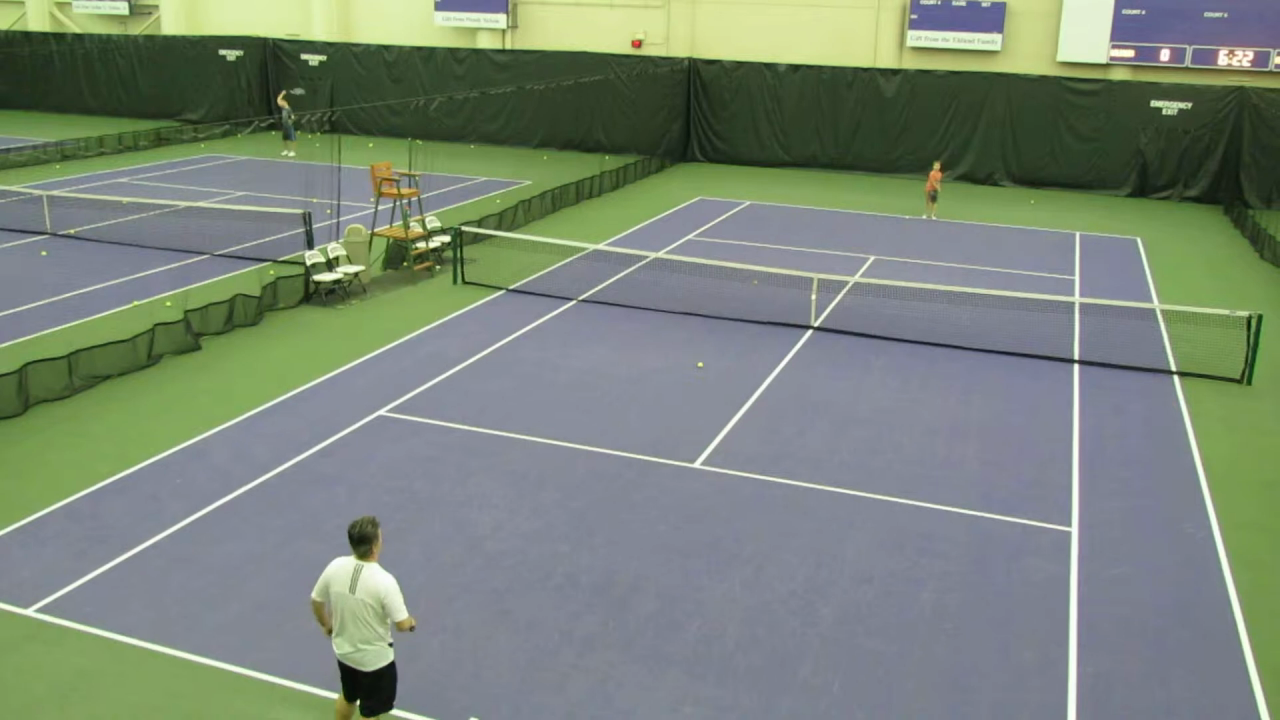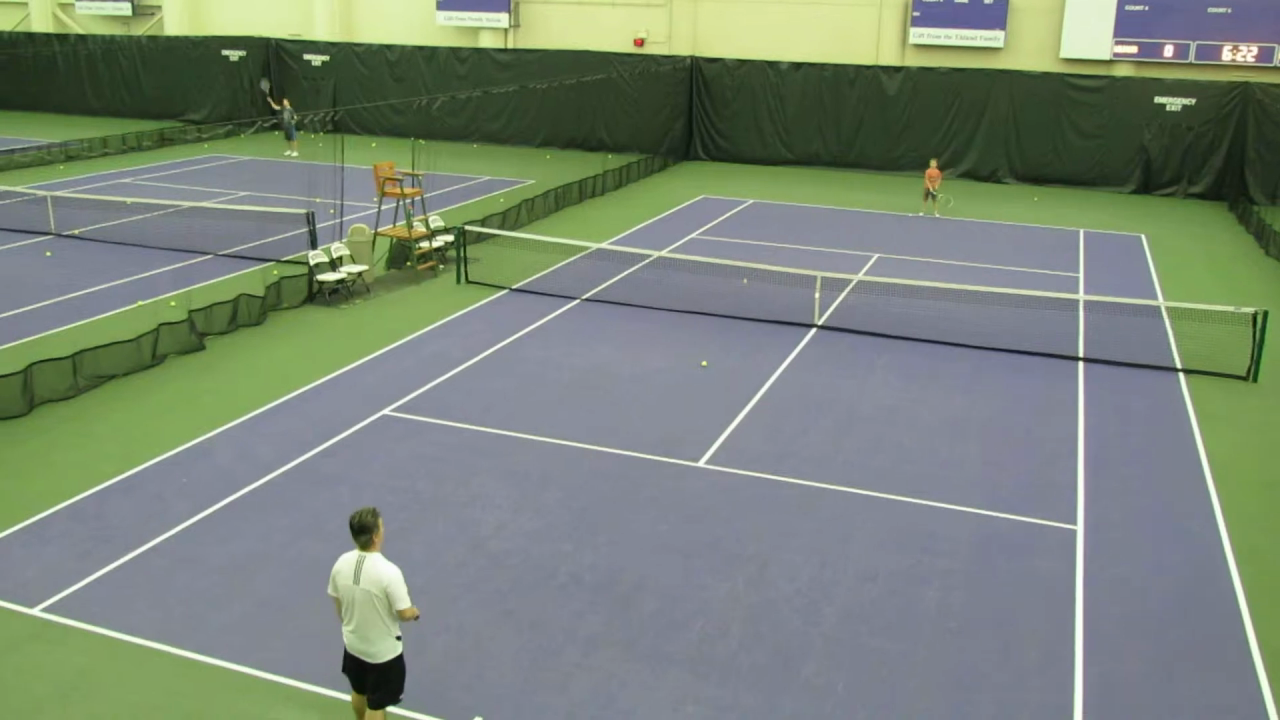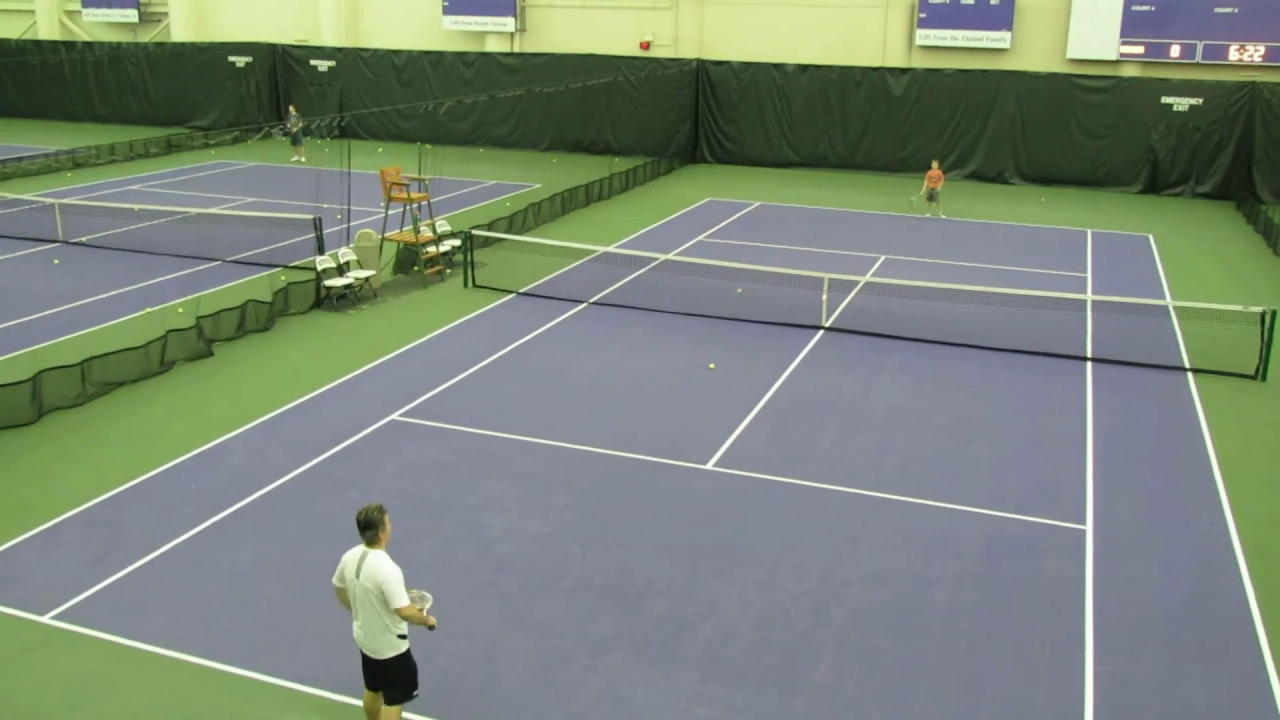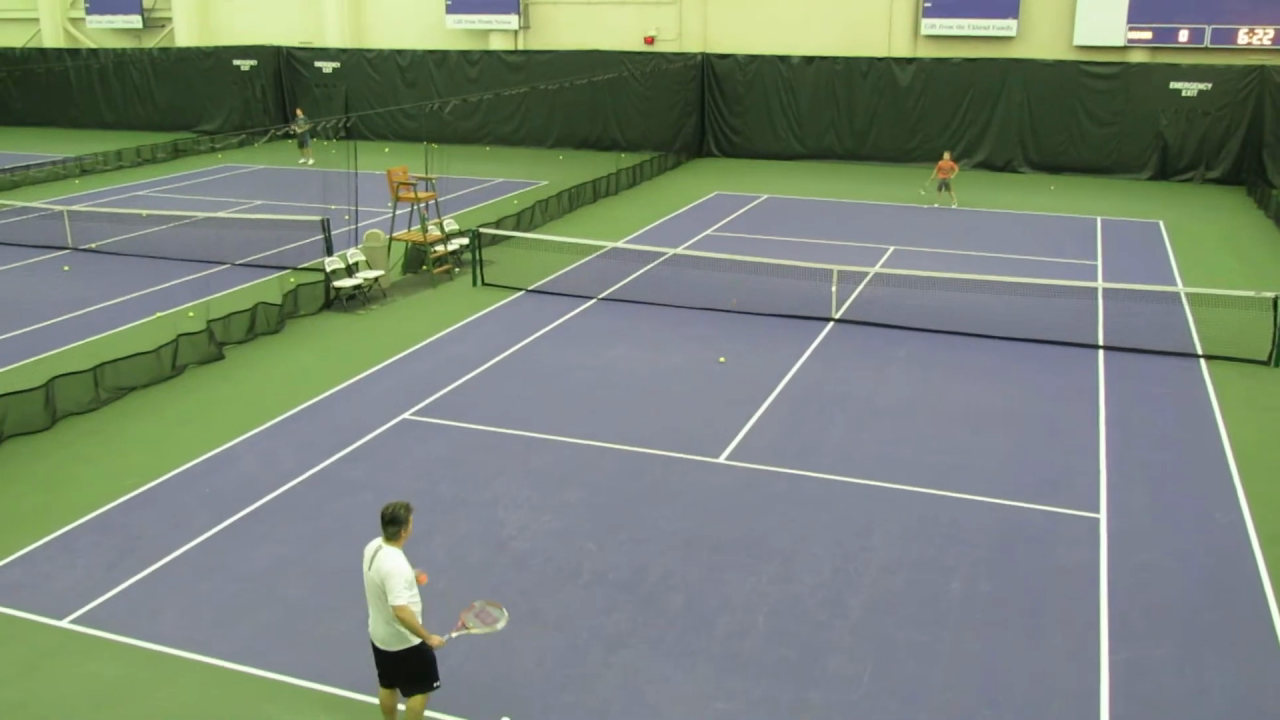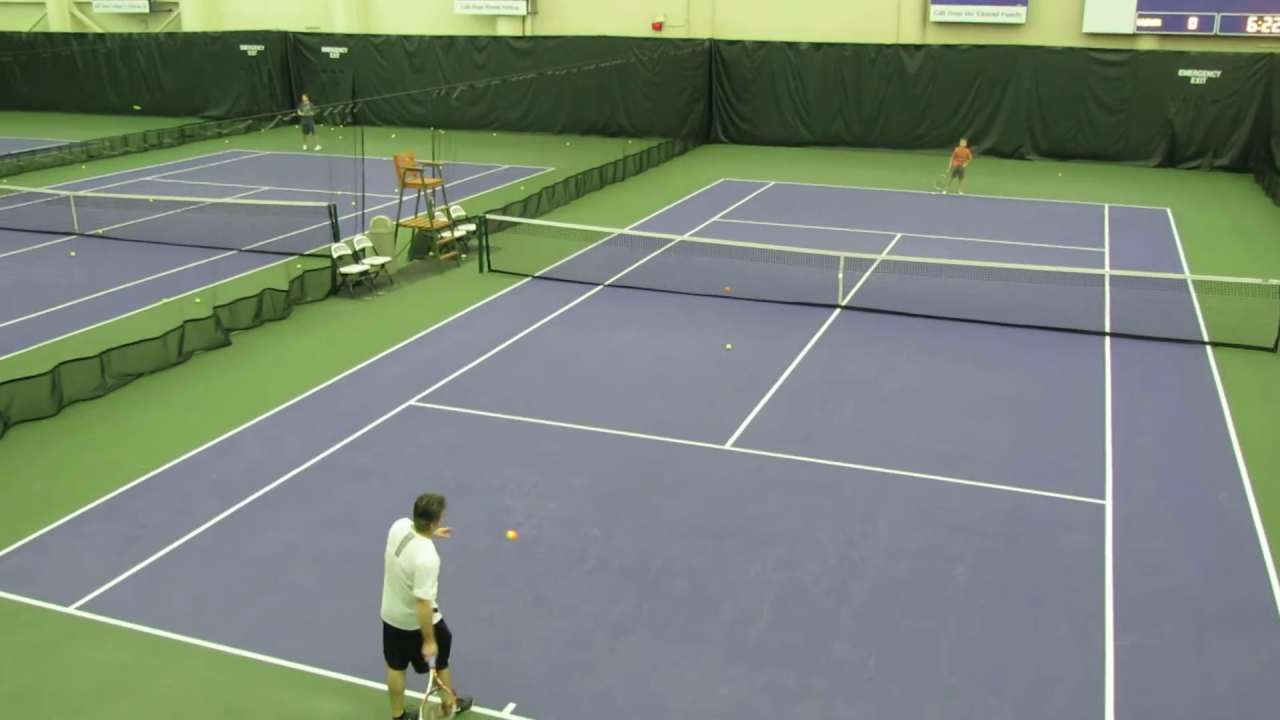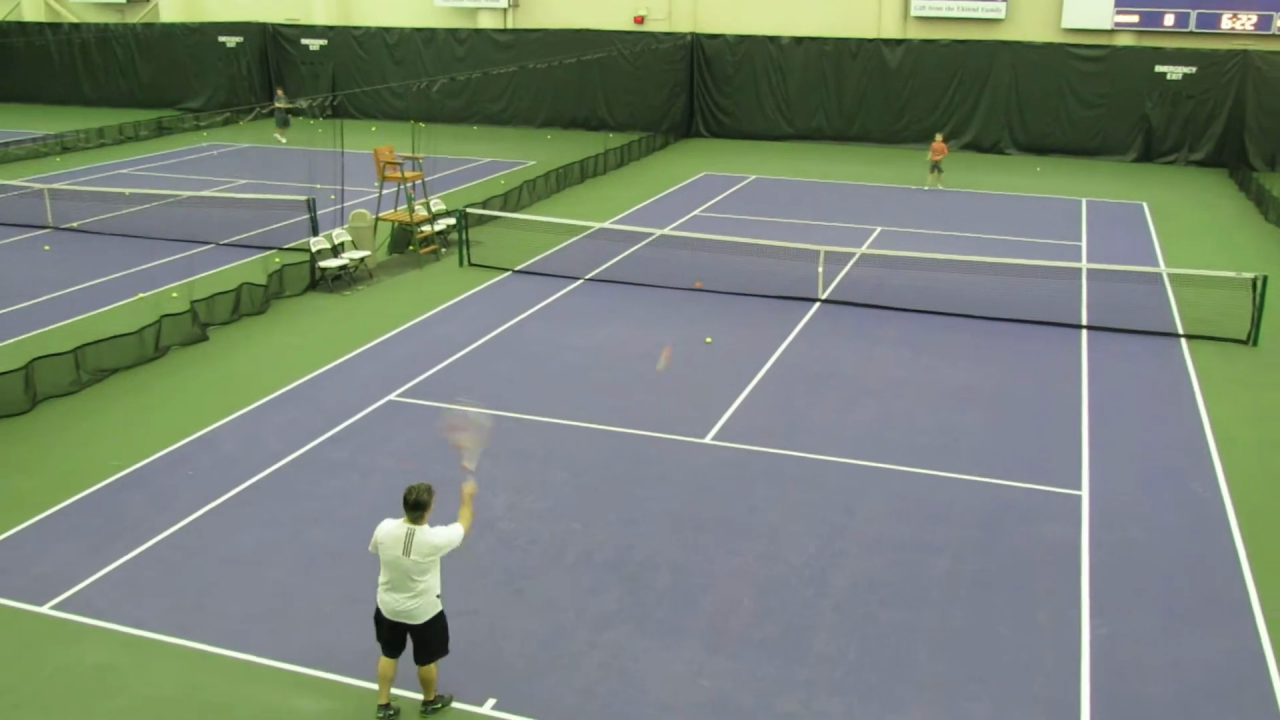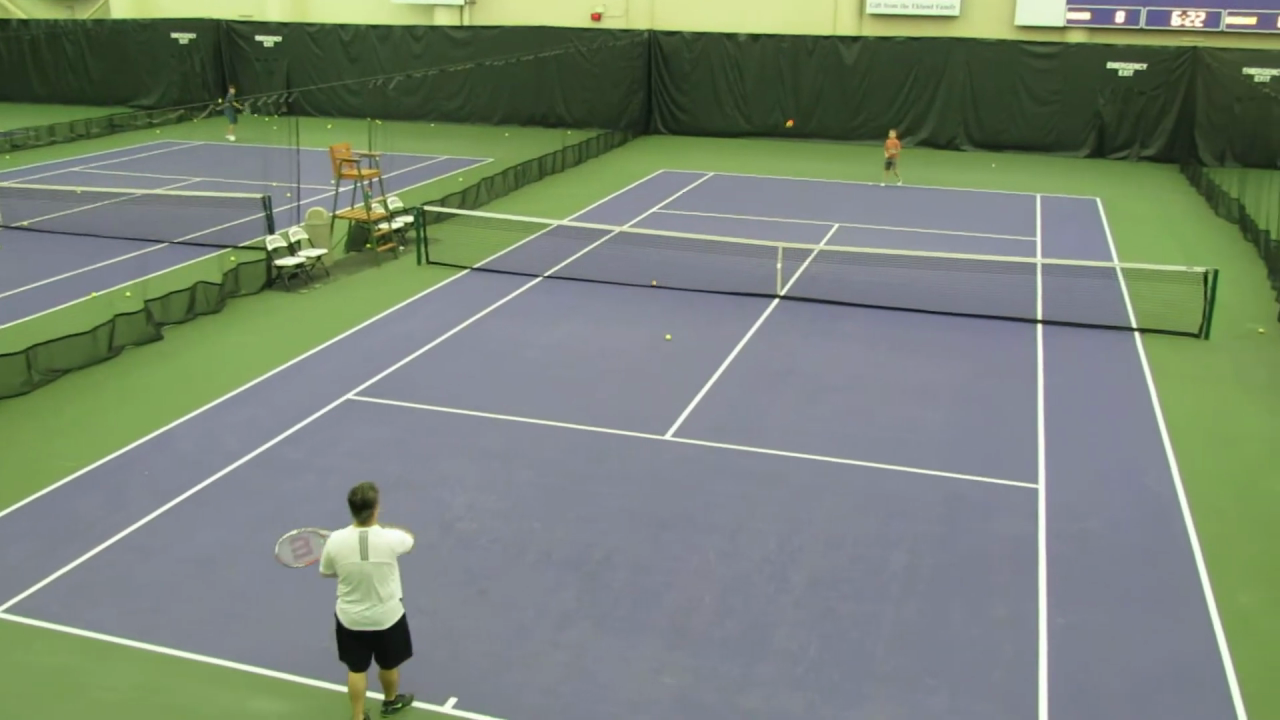
dt=0.4s
person 1, frame 1
left shoulder: (335, 567)
right shoulder: (384, 582)
left elbow: (316, 603)
right elbow: (403, 625)
left wrist: (326, 625)
right wrist: (411, 622)
left hip: (344, 651)
right hip: (375, 658)
left knee: (348, 697)
person 1, frame 2
left shoulder: (341, 563)
right shoulder: (388, 572)
left elbow: (339, 605)
right elbow: (405, 613)
right wrist: (415, 612)
left hip: (353, 644)
right hip: (383, 651)
left knee: (359, 692)
person 1, frame 3
left shoulder: (351, 557)
right shoulder: (387, 569)
left elbow: (340, 590)
right elbow: (405, 612)
right wrist: (427, 619)
left hip: (365, 639)
right hip: (390, 647)
left knee: (373, 689)
right knee: (396, 700)
person 1, frame 4
left shoulder: (374, 546)
right shoulder: (396, 566)
right elbow: (401, 612)
right wrist: (427, 637)
left hip: (379, 635)
right hip: (404, 641)
left knee: (387, 685)
right knee: (419, 691)
person 1, frame 5
left shoulder: (400, 526)
right shoulder: (426, 559)
right elbow: (423, 603)
left wrist: (433, 535)
right wrist: (429, 640)
left hip: (390, 615)
right hip: (419, 621)
left knee: (396, 666)
right knee: (440, 664)
person 1, frame 6
left shoulder: (385, 528)
right shoulder: (436, 539)
left elbow: (375, 551)
right elbow: (464, 524)
right wrist: (468, 497)
left hip: (388, 607)
right hip: (424, 611)
left knee: (389, 655)
right knee: (427, 660)
person 1, frame 7
left shoulder: (336, 540)
right shoulder: (391, 539)
left elbow: (327, 572)
right elbow: (409, 538)
right wrist: (383, 527)
left hip: (350, 618)
right hip: (387, 617)
left knee: (356, 669)
right knee: (389, 664)
